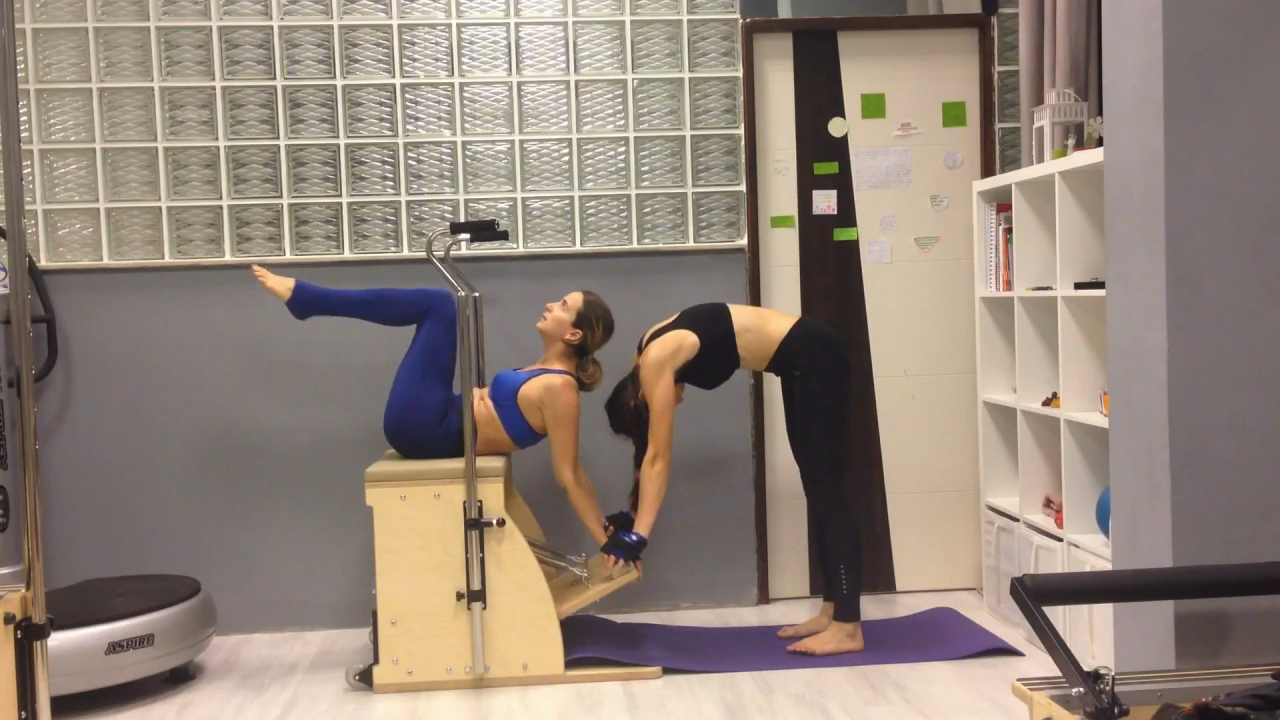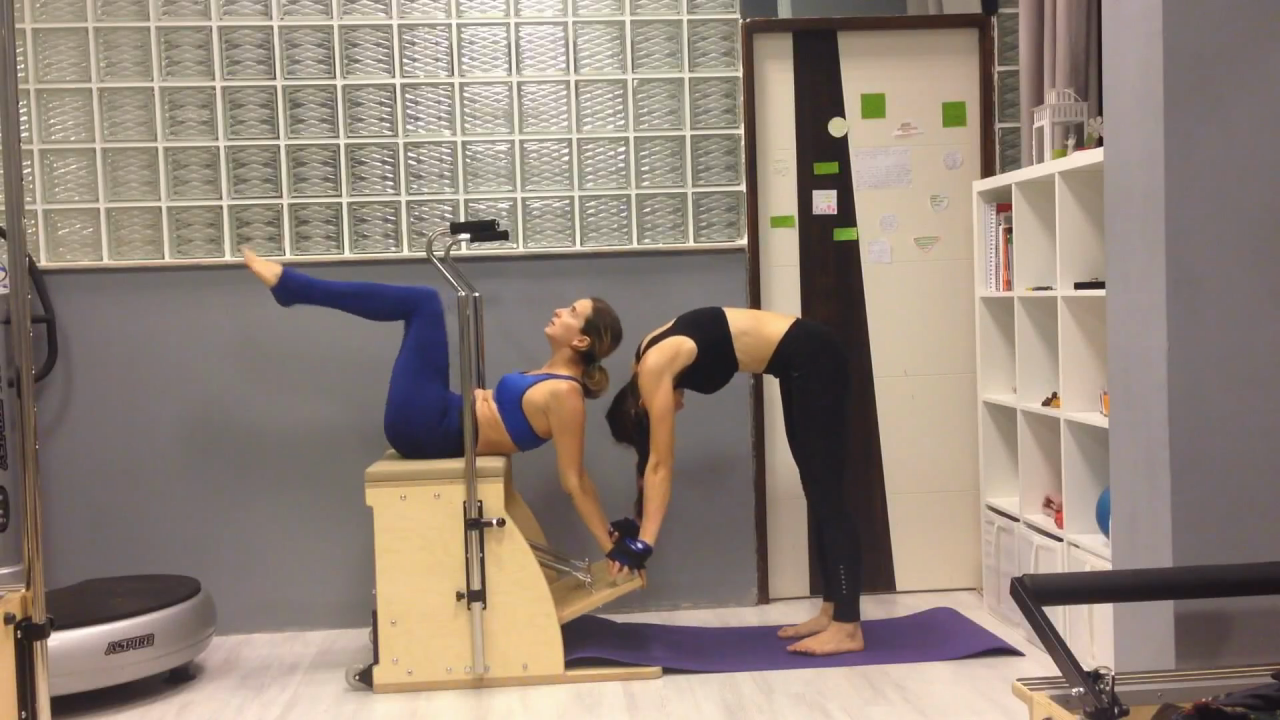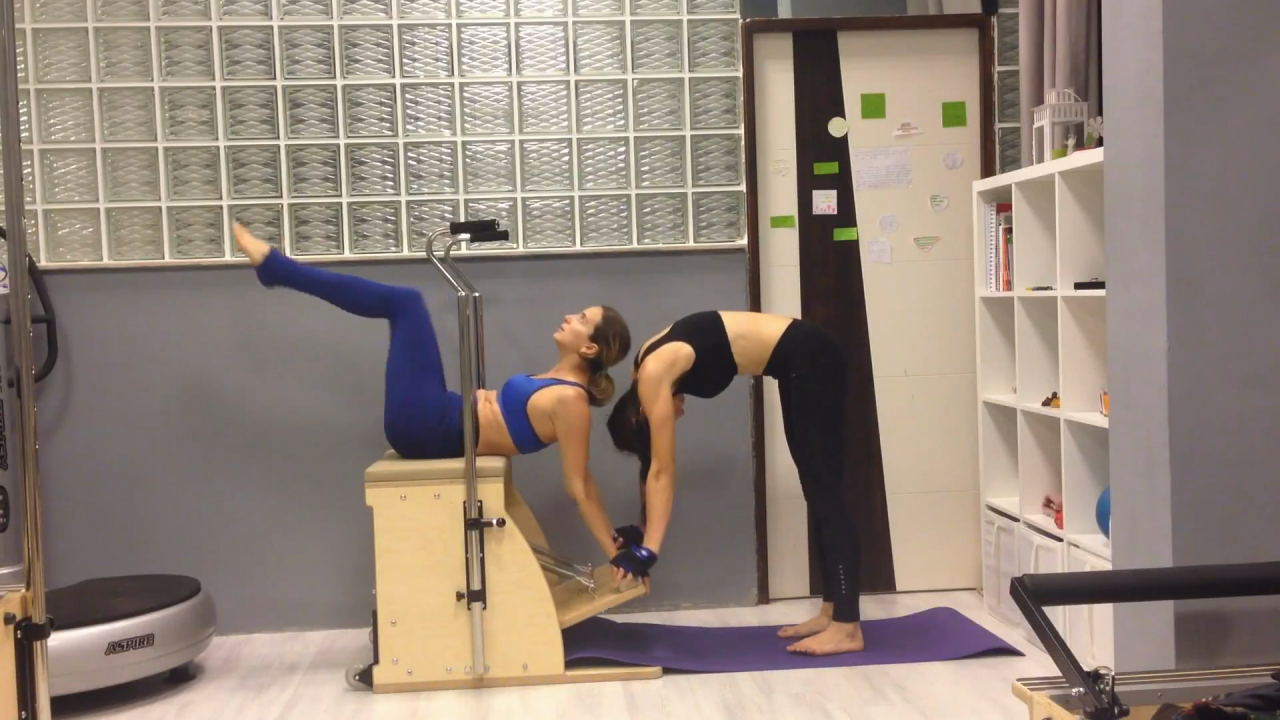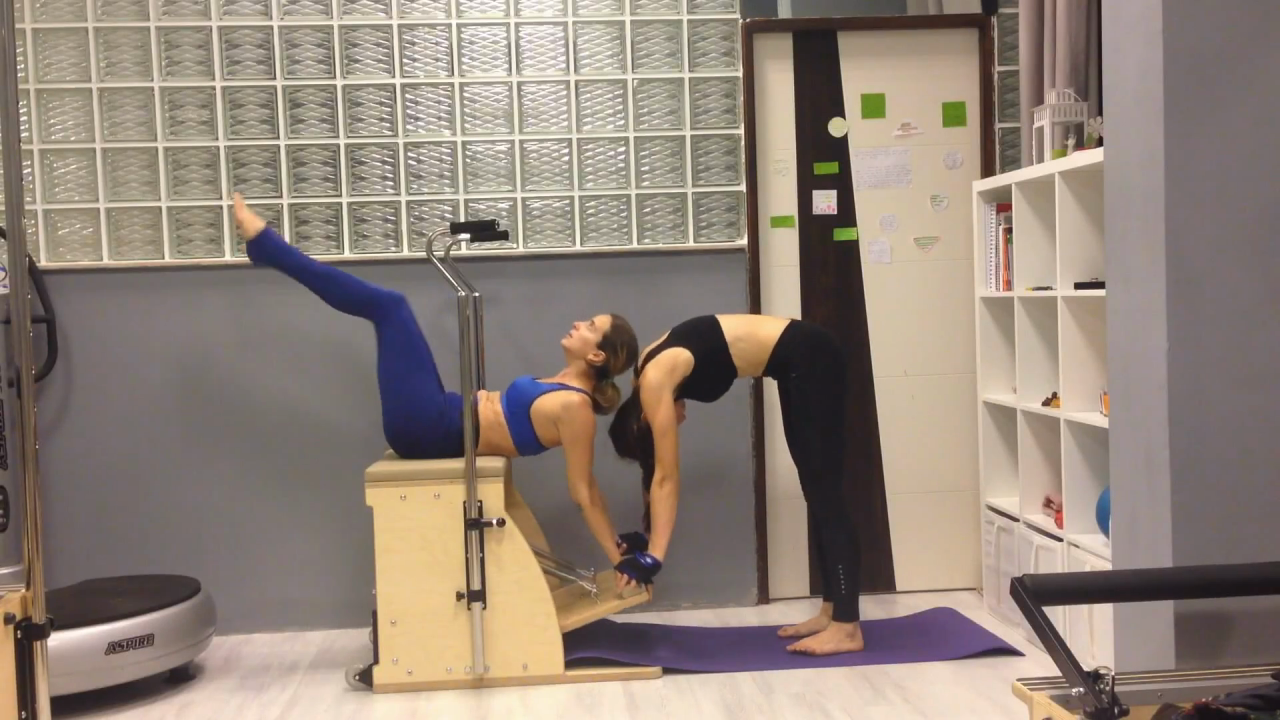
dt=0.1s
person 1, frame 1
left shoulder: (559, 388)
right shoulder: (547, 371)
left elbow: (569, 474)
left wrist: (606, 542)
left hip: (423, 431)
right hip: (434, 427)
left knee: (438, 305)
right knee: (438, 305)
left ankle: (302, 295)
right ankle: (303, 296)
person 1, frame 2
left shoulder: (565, 395)
right shoulder: (555, 377)
left elbow: (574, 481)
left wrist: (611, 548)
left hip: (427, 433)
right hip: (437, 426)
left knee: (424, 303)
right knee: (422, 303)
left ankle: (289, 282)
right ankle: (288, 280)
person 1, frame 3
left shoulder: (571, 401)
right shoulder: (560, 383)
left elbow: (580, 487)
left wrist: (615, 554)
left hip: (427, 432)
right hip: (437, 425)
left knee: (405, 305)
right knee: (405, 303)
left ankle: (273, 264)
right ankle: (274, 265)
person 1, frame 4
left shoulder: (574, 407)
right shoulder: (565, 389)
left elbow: (584, 493)
left wrist: (618, 560)
left hip: (428, 431)
right hip: (438, 421)
left knee: (391, 307)
right knee: (388, 306)
left ankle: (266, 242)
right ankle: (267, 244)
person 2, frame 1
left shoulder: (657, 361)
right shoulder: (652, 352)
left elbow: (657, 458)
right elbow: (647, 449)
left wrist: (637, 534)
right wrist: (631, 518)
left hip: (816, 358)
right hip: (802, 362)
left knee: (826, 494)
right knee: (818, 494)
left ankle: (847, 629)
right ankle: (832, 613)
person 2, frame 2
left shoulder: (654, 369)
right shoulder: (651, 358)
left elbow: (660, 465)
right elbow: (652, 460)
left wrist: (643, 543)
right wrist: (636, 522)
left hip: (814, 358)
right hip: (801, 361)
left knee: (825, 493)
right knee: (818, 492)
left ankle: (847, 629)
right ankle: (833, 612)
person 2, frame 3
left shoulder: (653, 375)
right shoulder: (650, 365)
left elbow: (662, 471)
right elbow: (654, 466)
left wrist: (646, 550)
right wrist: (641, 532)
left hip: (812, 359)
right hip: (800, 362)
left knee: (824, 493)
right knee: (817, 492)
left ankle: (847, 628)
right ankle: (833, 613)
person 2, frame 4
left shoulder: (654, 382)
right shoulder: (649, 373)
left elbow: (666, 478)
right elbow: (657, 472)
left wrist: (652, 557)
right wrist: (645, 534)
left hip: (811, 359)
right hip: (799, 361)
left knee: (823, 493)
right knee: (816, 492)
left ankle: (847, 629)
right ankle: (832, 613)
